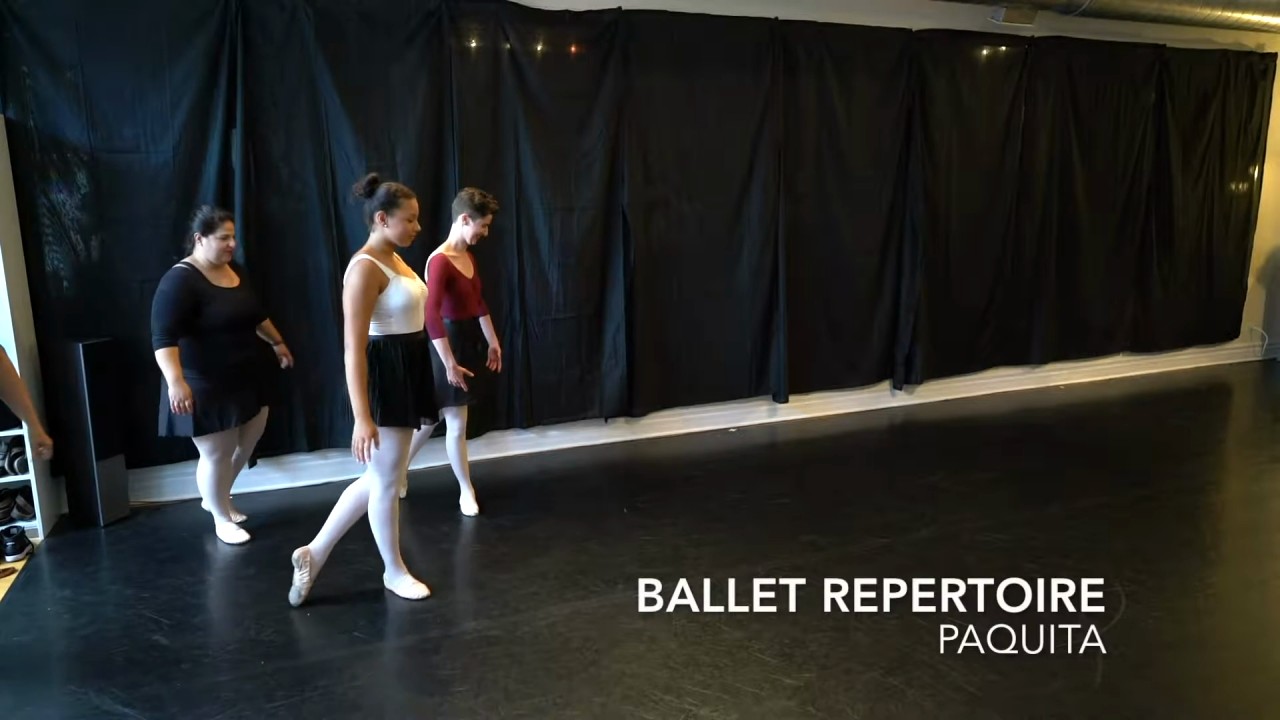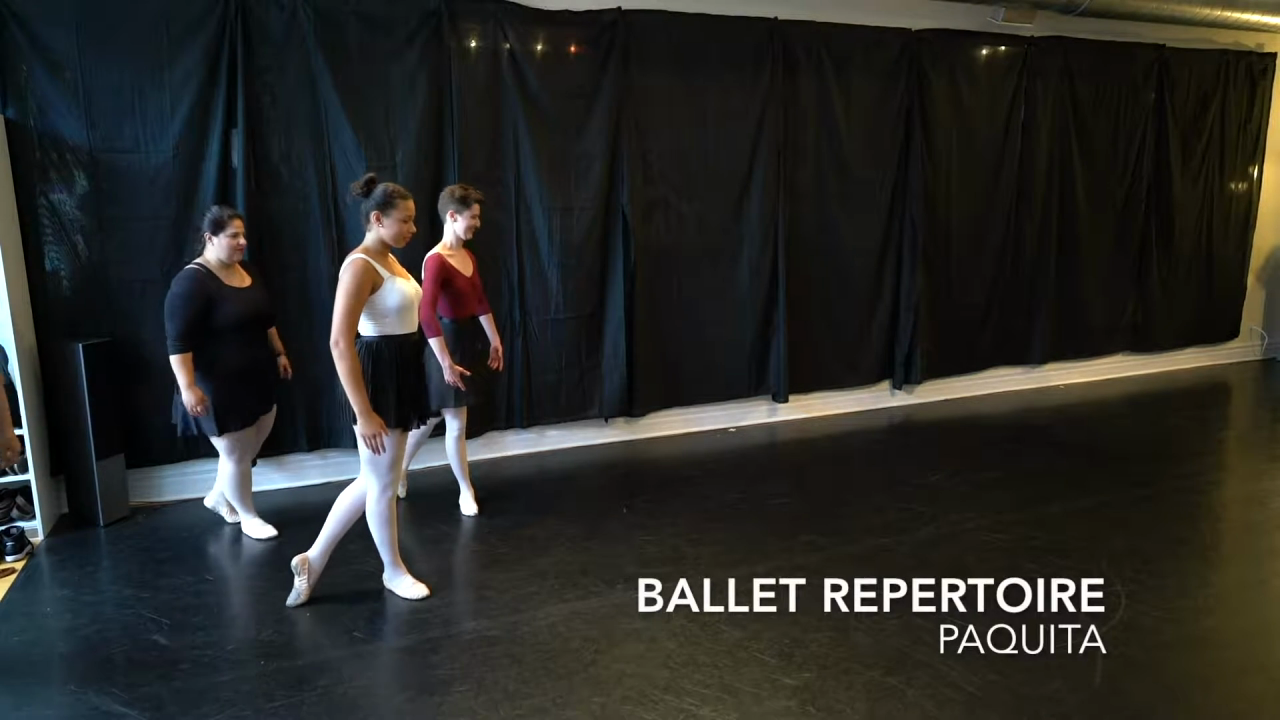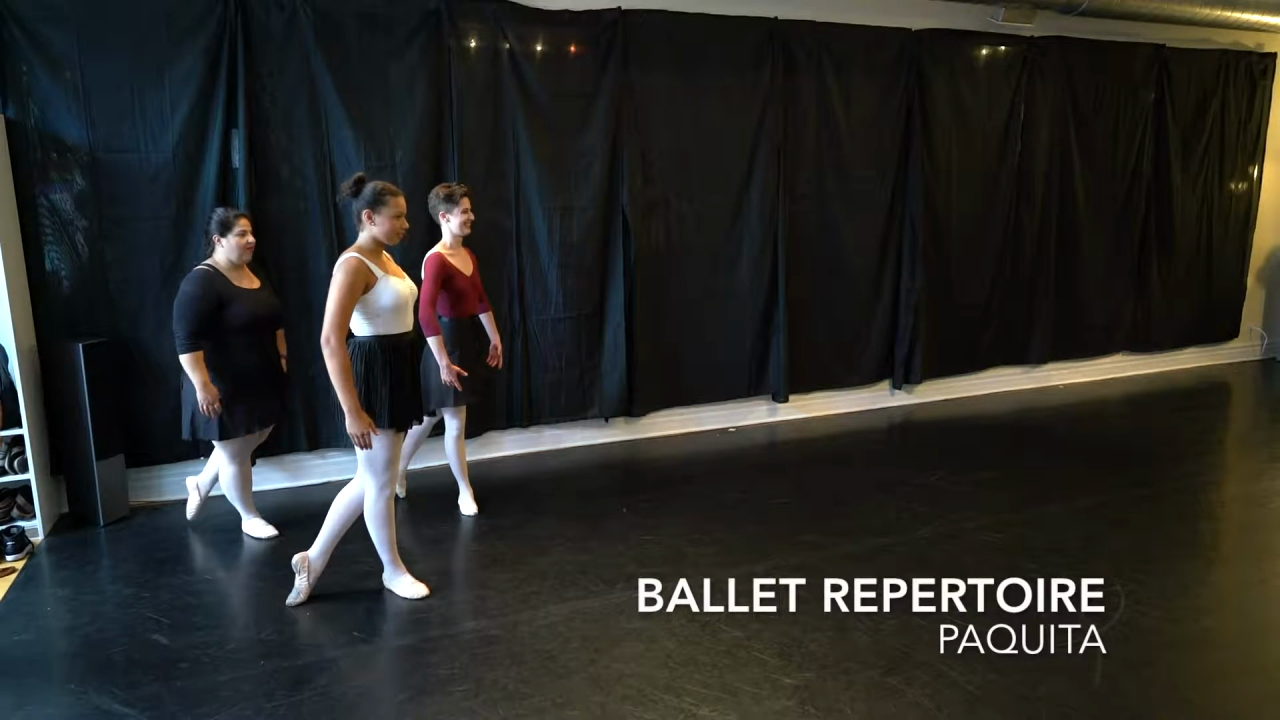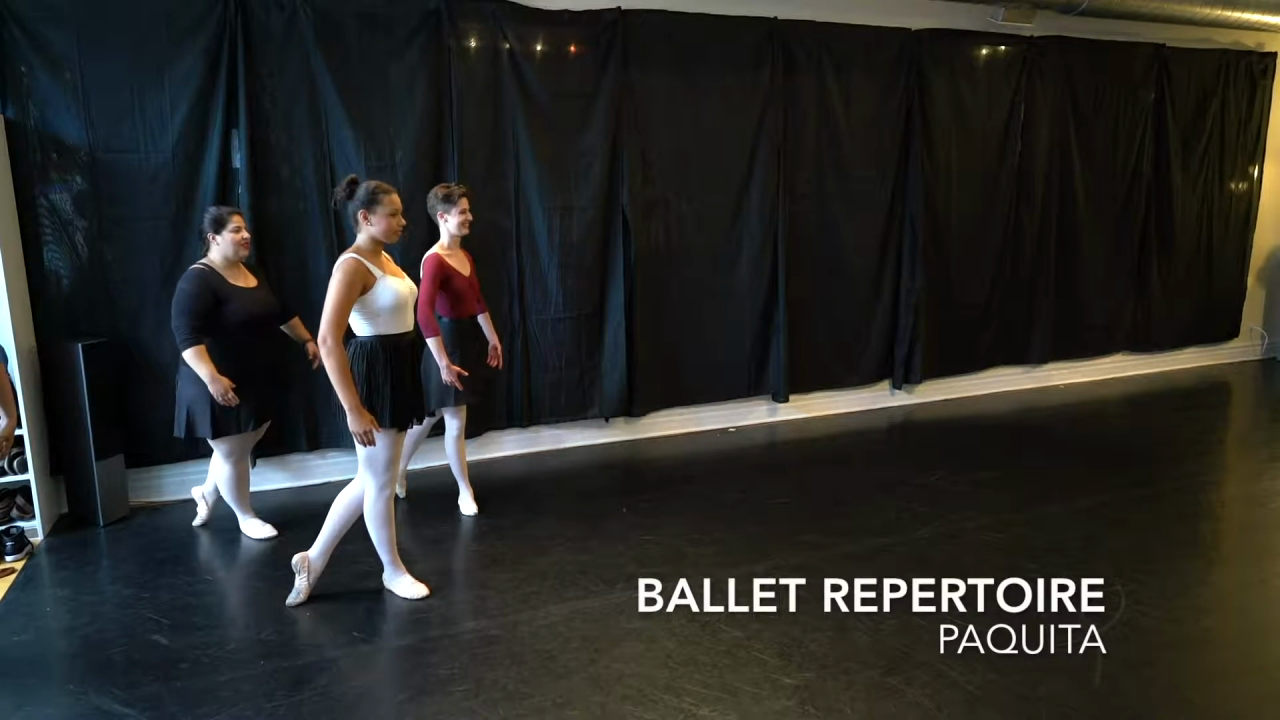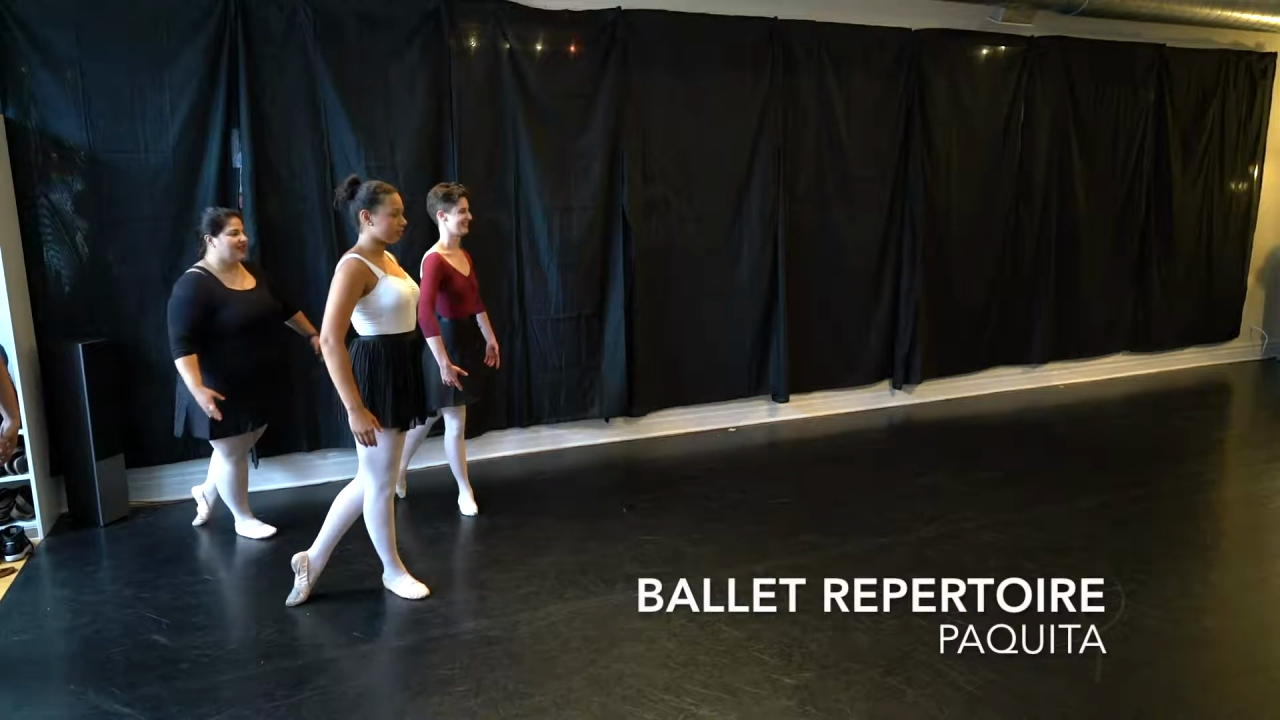
dt=0.4s
person 1, frame 1
left shoulder: (393, 259)
right shoulder: (365, 267)
right elbow: (354, 347)
left wrist: (413, 385)
right wrist: (362, 417)
left hip: (407, 371)
right hip: (384, 376)
left knee: (381, 477)
right knee: (387, 481)
left ankle: (315, 553)
right ankle: (394, 570)
person 1, frame 2
left shoulder: (389, 259)
right shoulder: (360, 266)
right elbow: (340, 342)
left wrist: (407, 385)
right wrist: (363, 412)
left hip: (402, 372)
right hip: (377, 375)
left knee: (373, 479)
right knee: (382, 482)
left ankle: (313, 559)
right ankle: (393, 570)
person 1, frame 3
left shoulder: (384, 258)
right shoulder: (354, 265)
right elbow: (332, 340)
left wrist: (402, 380)
right wrist: (352, 411)
left hip: (396, 371)
right hip: (373, 374)
left knee: (370, 479)
right knee: (380, 482)
left ankle: (313, 560)
right ankle: (393, 570)
person 1, frame 4
left shoulder: (384, 258)
right shoulder: (353, 266)
right elbow: (328, 340)
left wrist: (404, 379)
right wrist: (353, 408)
left hip: (398, 369)
right hip: (374, 373)
left knee: (370, 478)
right knee: (380, 482)
left ankle: (314, 559)
right ankle: (393, 570)
person 1, frame 5
left shoulder: (388, 258)
right shoulder: (355, 266)
right elbow: (330, 340)
left wrist: (408, 380)
right wrist: (355, 408)
left hip: (400, 369)
right hip: (375, 373)
left knee: (371, 479)
right knee: (380, 483)
left ankle: (313, 559)
right ankle: (392, 570)
person 2, frame 1
left shoulder: (234, 270)
right shoulder: (181, 281)
left elbow: (255, 314)
right elbow: (164, 337)
left wrist: (277, 342)
right wrist: (175, 381)
left hip: (247, 378)
right hip: (207, 386)
left knee: (247, 443)
right knee: (216, 454)
left ankle: (215, 498)
right ankle: (222, 519)
person 2, frame 2
left shoulder: (246, 271)
right shoulder: (192, 282)
left elbow: (265, 318)
right elbow: (178, 341)
left wrist: (279, 353)
right wrist: (188, 387)
left hip: (256, 378)
right hip: (220, 386)
left knee: (253, 444)
right knee: (236, 453)
left ankle: (218, 495)
right ankle: (249, 518)
person 2, frame 3
left shoulder: (252, 274)
right shoulder: (202, 282)
left elbow: (273, 320)
right elbow: (187, 340)
left wrist: (282, 356)
right wrist: (202, 385)
left hip: (261, 380)
right hip: (225, 387)
left knee: (247, 443)
right knee: (236, 454)
left ankle: (202, 483)
right ankle: (249, 517)
person 2, frame 4
left shoulder: (250, 272)
right shoulder: (198, 280)
left elbow: (281, 312)
right elbow: (187, 336)
left wrist: (307, 340)
right wrist: (211, 377)
left hip: (258, 382)
right hip: (222, 387)
left knee: (242, 446)
right knee: (232, 453)
left ankle: (207, 492)
right ankle: (246, 517)
person 2, frame 5
left shoulder: (252, 271)
right shoulder: (194, 285)
left elbow: (283, 306)
right elbow: (182, 344)
left wrist: (312, 334)
right wrist: (196, 388)
left hip: (259, 382)
right hip: (222, 388)
left knee: (241, 446)
right knee: (233, 453)
left ankle: (207, 493)
right ankle: (243, 519)
person 3, frame 1
left shoulder: (469, 257)
right shoulder: (440, 261)
left elbow: (479, 304)
right elbow: (432, 316)
left wrist: (492, 342)
right wrist: (449, 363)
left hip: (470, 341)
right hip: (448, 343)
right knee: (456, 424)
right ankle: (466, 491)
person 3, frame 2
left shoulder: (469, 256)
right shoulder: (436, 261)
left elbow: (481, 302)
right elbow: (427, 315)
left wrist: (495, 340)
right wrist: (446, 362)
left hip: (471, 339)
right hip: (449, 342)
left knee: (432, 415)
right knee: (457, 424)
left ankle: (399, 472)
right ankle: (466, 491)
person 3, frame 3
left shoulder: (469, 255)
right shoulder: (436, 260)
left elbow: (481, 300)
right elbow: (426, 314)
left wrist: (494, 338)
right wrist: (443, 361)
left hip: (470, 338)
right hip: (448, 340)
left knee: (431, 415)
right knee: (455, 424)
left ankle: (397, 472)
right ankle: (465, 492)
person 3, frame 4
left shoulder: (465, 256)
right shoulder: (434, 260)
left elbow: (477, 301)
right elbow: (425, 314)
left wrist: (492, 338)
right wrist: (442, 362)
left hip: (468, 338)
right hip: (448, 340)
left knee: (431, 415)
right knee: (456, 424)
left ankle: (397, 472)
right ankle: (465, 491)
person 3, frame 5
left shoulder: (465, 256)
right shoulder: (434, 260)
left elbow: (476, 301)
right elbow: (425, 314)
left wrist: (490, 339)
right wrist: (443, 361)
left hip: (468, 338)
right hip: (447, 341)
left knee: (430, 415)
right knee: (456, 424)
left ankle: (398, 472)
right ankle: (465, 492)
